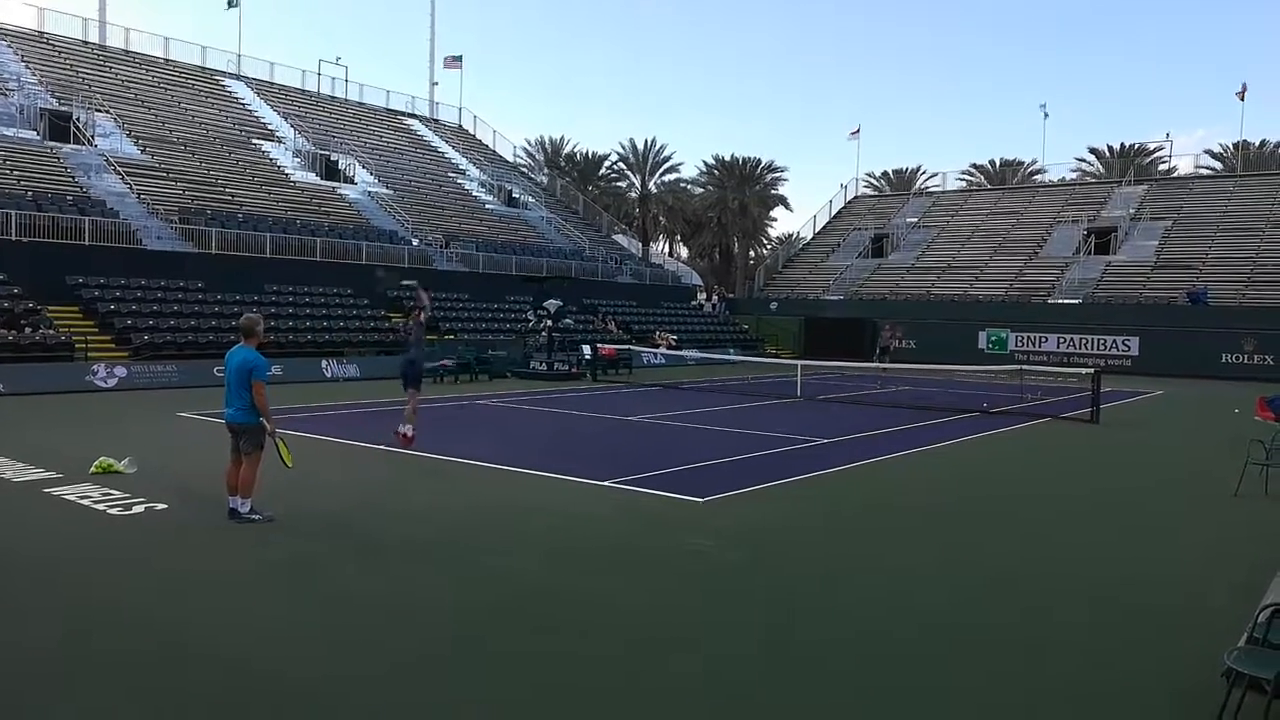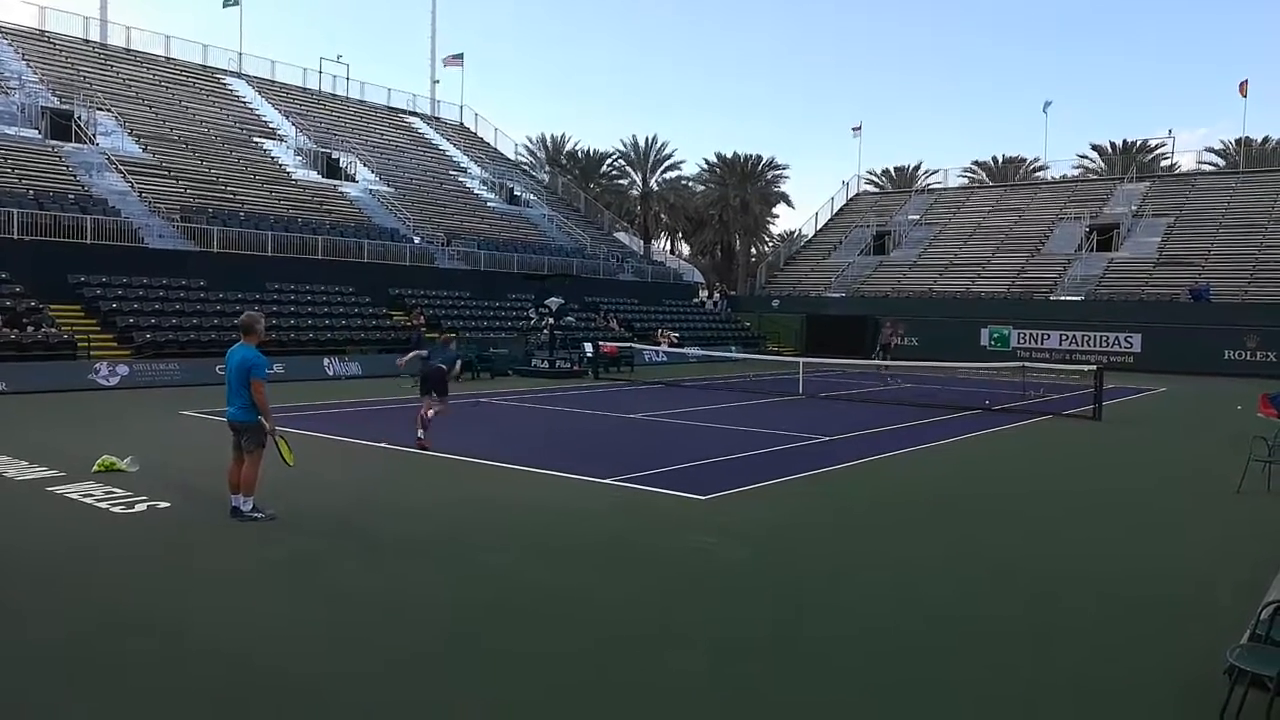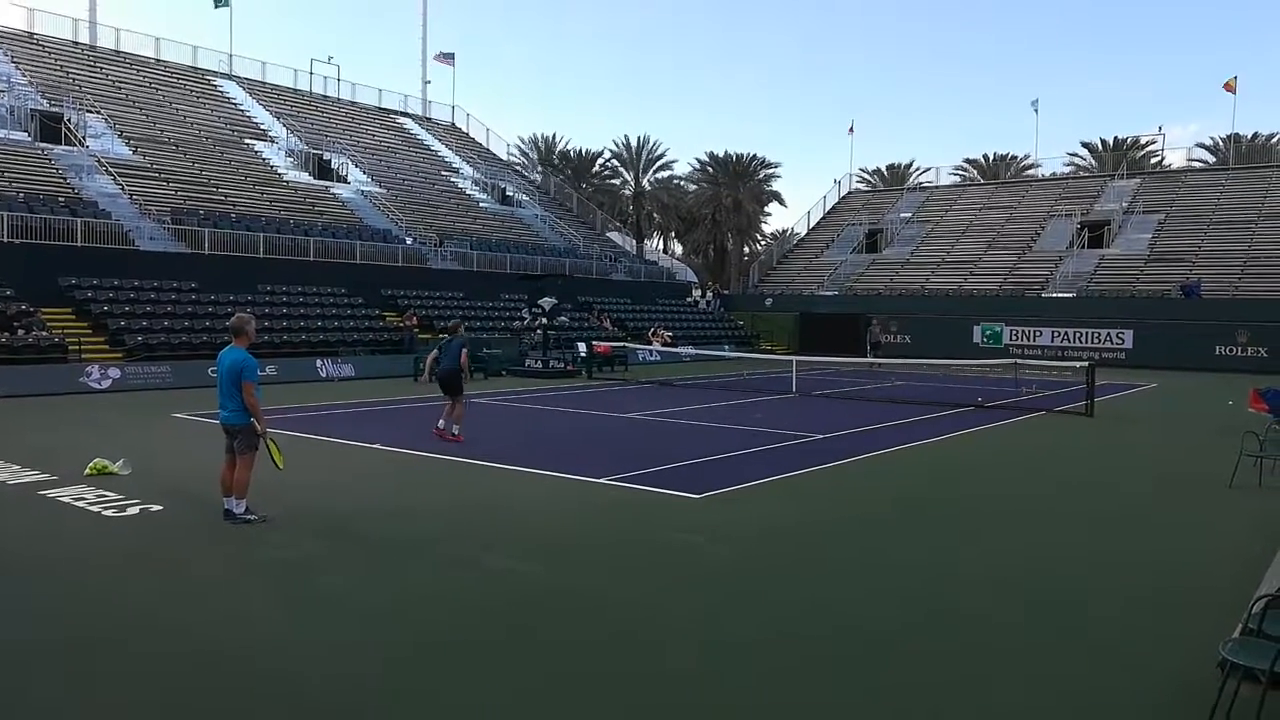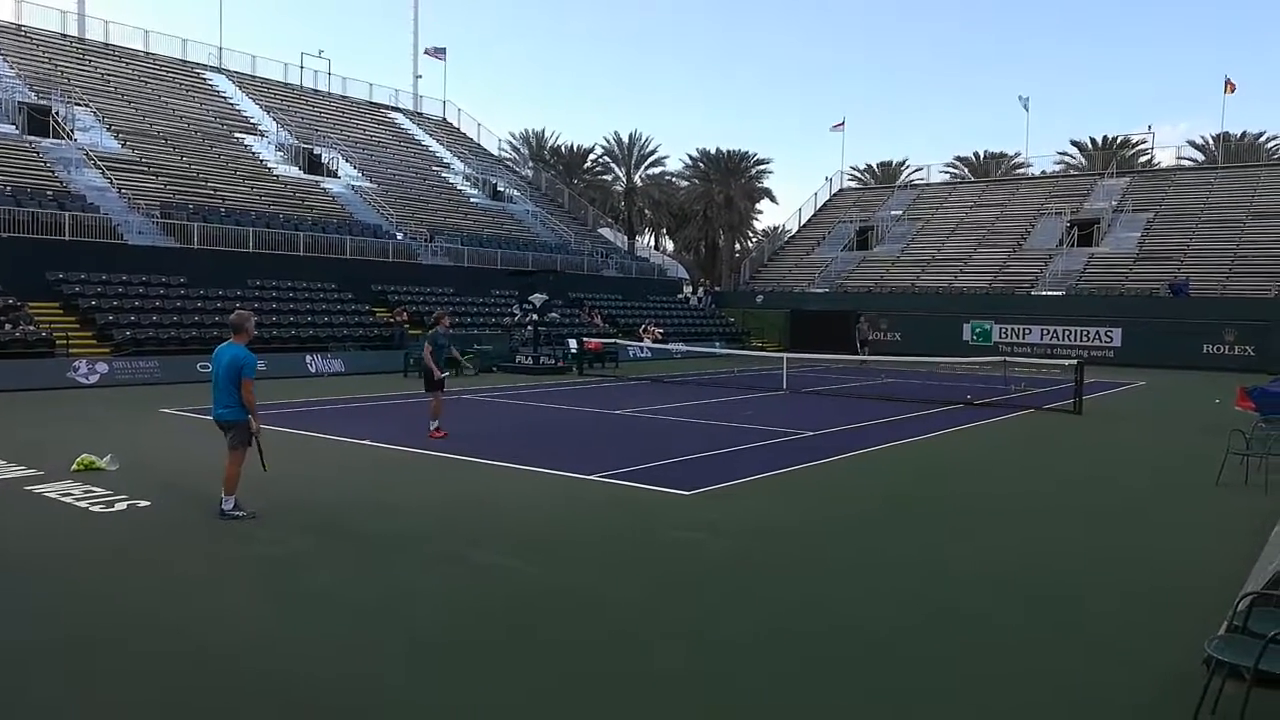
dt=0.5s
person 1, frame 1
left shoulder: (231, 354)
right shoulder: (257, 360)
right elbow: (259, 395)
right wrist: (269, 421)
left hip: (232, 416)
right hip: (249, 420)
left knee: (235, 462)
right knee: (249, 464)
left ankle: (234, 507)
right ankle: (245, 510)
person 1, frame 2
left shoulder: (232, 352)
right shoulder: (256, 358)
right elbow: (258, 394)
right wrist: (269, 419)
left hip: (234, 415)
right hip: (251, 418)
left knee: (237, 460)
right knee: (251, 463)
left ankle: (236, 505)
right ankle: (247, 508)
person 1, frame 3
left shoulder: (223, 355)
right shoulder: (247, 361)
right elbow: (249, 397)
right wrist: (261, 421)
left hip: (227, 418)
right hip: (243, 420)
left knee: (230, 464)
right knee: (244, 466)
left ankle: (229, 507)
right ankle: (240, 511)
person 1, frame 4
left shoulder: (219, 350)
right shoulder: (246, 357)
right elbow: (247, 393)
right wrist: (255, 418)
left hip: (221, 413)
right hip: (237, 416)
left knee: (234, 459)
right knee: (235, 461)
left ankle: (227, 498)
right ankle: (228, 507)
